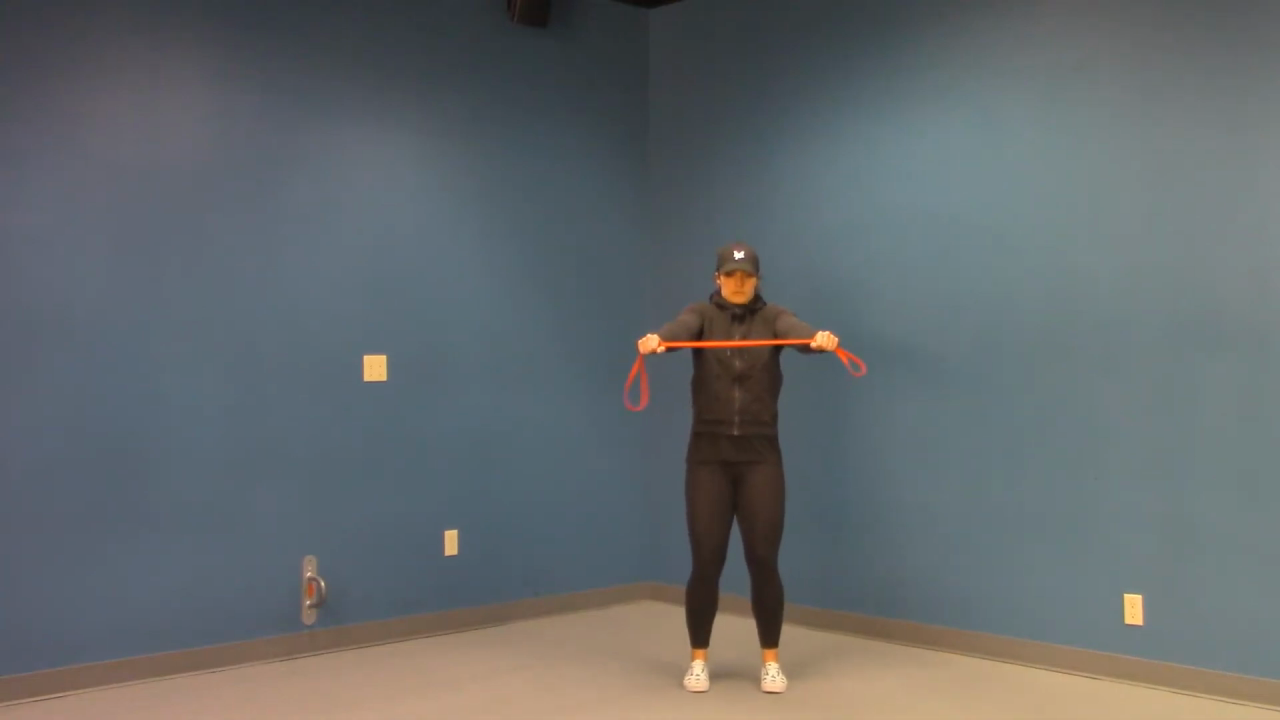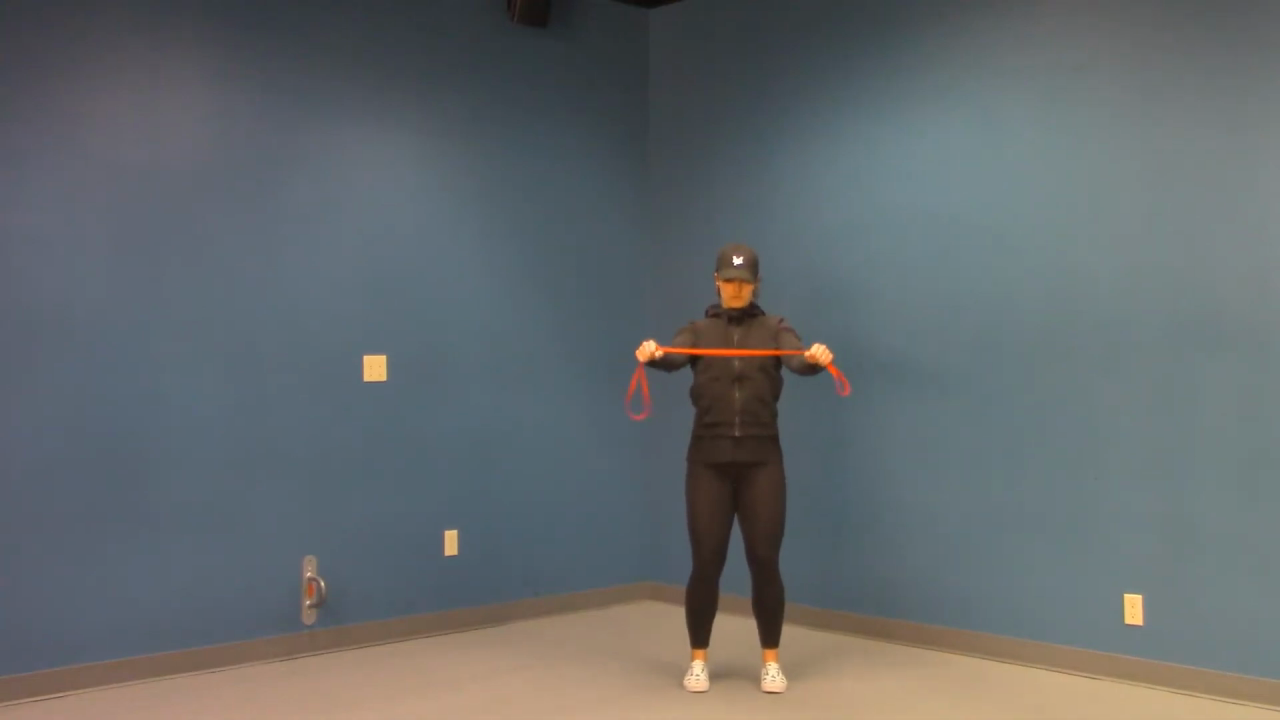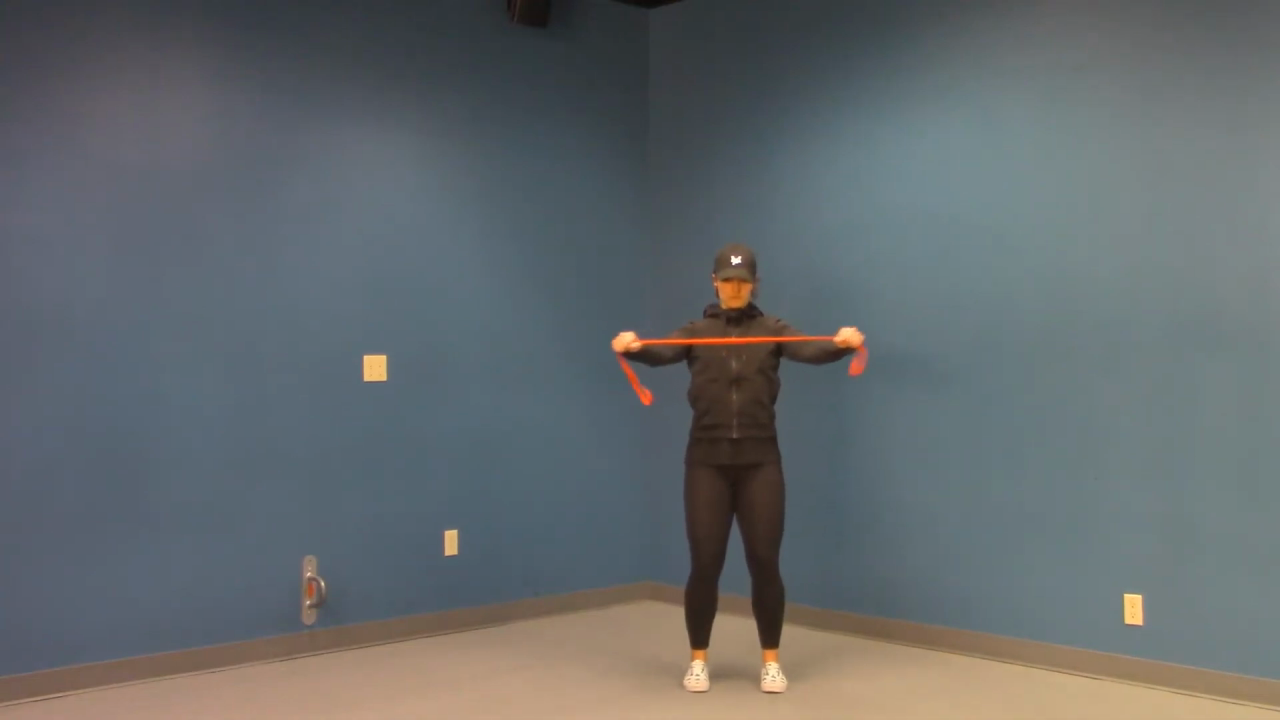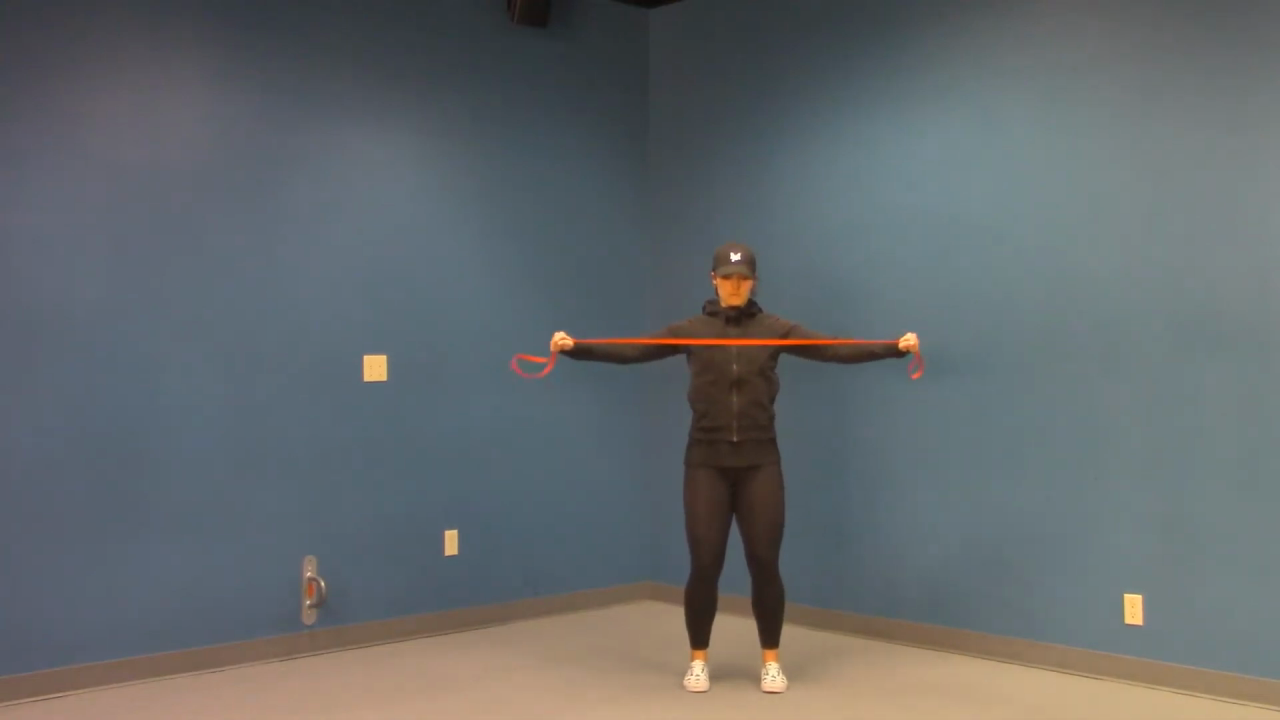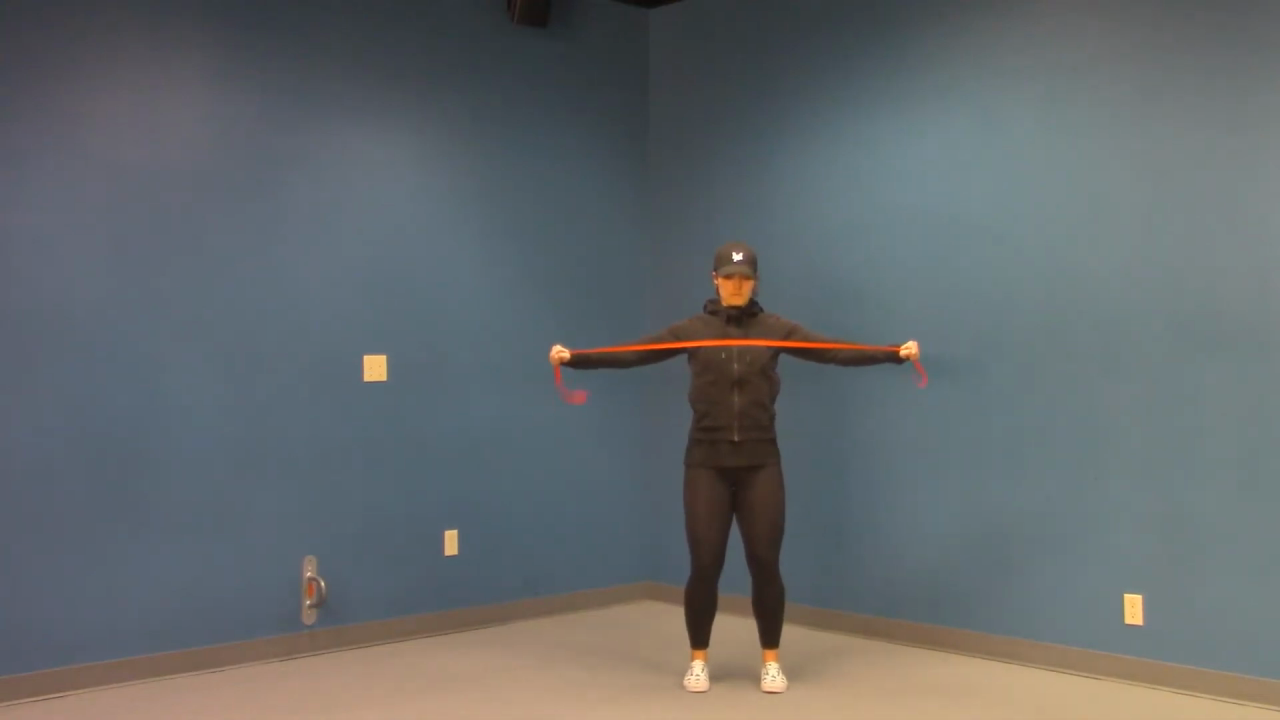
dt=0.5s
person 1, frame 1
left shoulder: (773, 318)
right shoulder: (702, 315)
left elbow: (798, 333)
right elbow: (678, 330)
left wrist: (820, 340)
right wrist: (655, 340)
left hip: (760, 457)
right hip: (708, 457)
left knee: (763, 562)
right knee: (706, 562)
left ankle: (770, 660)
right ankle: (698, 659)
person 1, frame 2
left shoulder: (774, 328)
right shoulder: (699, 330)
left elbow: (797, 359)
right elbow: (674, 358)
left wrist: (817, 359)
right wrist: (652, 354)
left hip: (762, 459)
right hip: (709, 458)
left knee: (764, 562)
right knee: (706, 563)
left ankle: (771, 660)
right ankle: (698, 659)
person 1, frame 3
left shoulder: (772, 329)
right shoulder: (696, 331)
left elbow: (808, 350)
right elbow: (663, 353)
left wrist: (840, 344)
right wrist: (633, 348)
left hip: (759, 460)
right hip: (707, 460)
left knee: (764, 563)
right knee: (705, 564)
left ankle: (770, 660)
right ankle: (698, 659)
person 1, frame 4
left shoulder: (775, 329)
right shoulder: (692, 330)
left elbow: (834, 349)
right elbow: (634, 350)
left wrist: (894, 348)
right wrist: (575, 348)
left hip: (760, 461)
right hip: (706, 461)
left knee: (764, 563)
right knee: (704, 564)
left ankle: (770, 660)
right ankle: (698, 660)
person 1, frame 5
left shoulder: (775, 328)
right shoulder: (693, 329)
left elbow: (834, 351)
right elbow: (634, 353)
left wrist: (894, 353)
right wrist: (573, 357)
left hip: (760, 461)
right hip: (706, 461)
left knee: (765, 564)
right knee: (705, 565)
left ankle: (770, 660)
right ankle: (698, 660)
